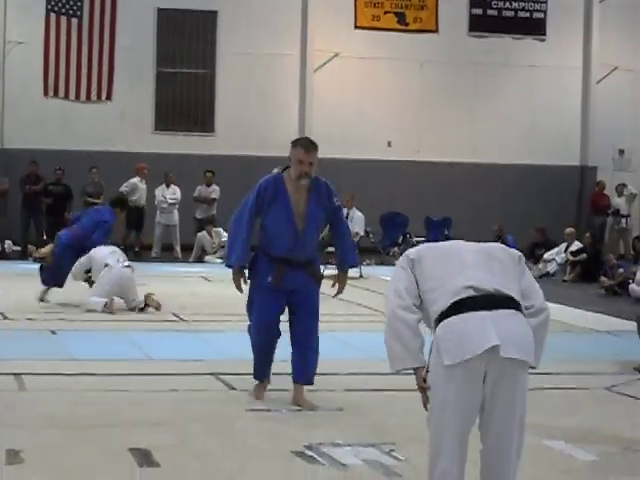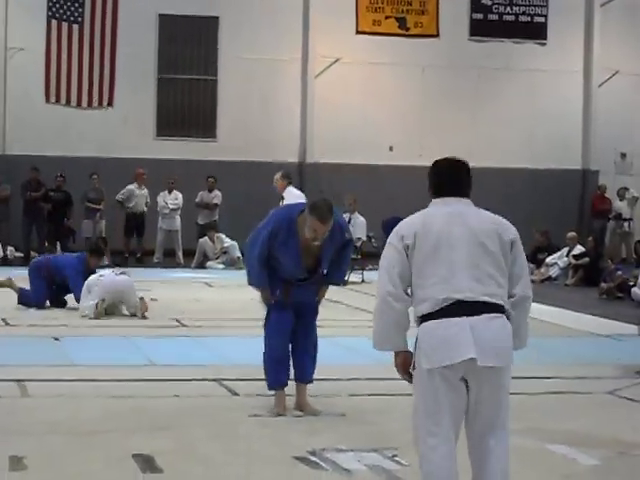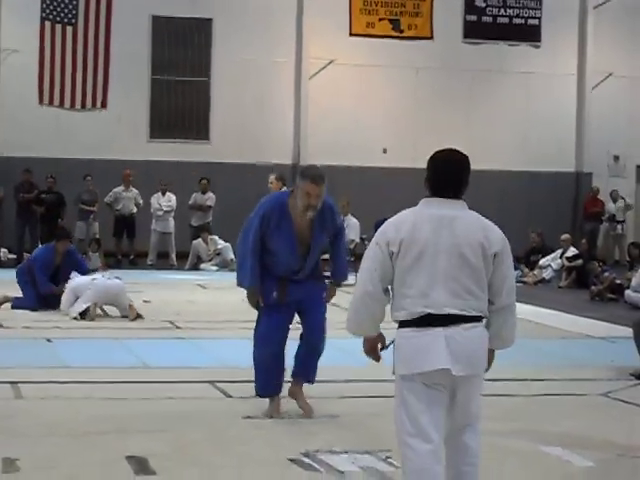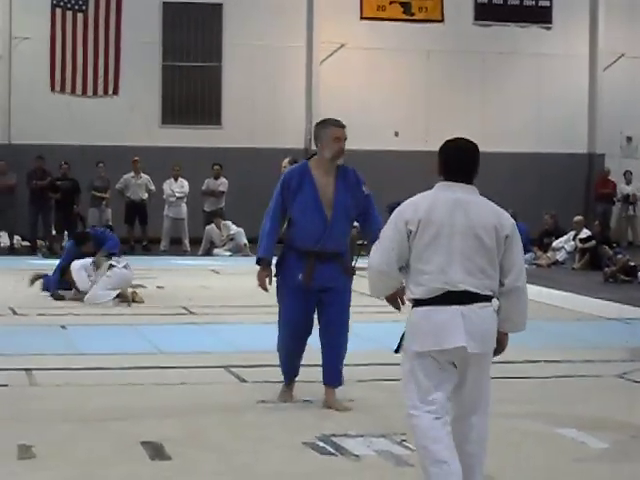
dt=0.4s
person 1, frame 1
left shoulder: (415, 256)
right shoulder: (504, 252)
left elbow: (400, 312)
right elbow: (538, 309)
left wrist: (417, 366)
right wrist: (528, 360)
left hip: (459, 333)
right hip: (513, 331)
left knee: (447, 437)
right knee: (504, 438)
person 1, frame 2
left shoulder: (409, 227)
right shoulder: (502, 226)
left elbow: (391, 293)
right elbow: (521, 293)
left wrist: (399, 347)
right wrist: (509, 341)
left hip: (441, 337)
right hip: (493, 333)
left knee: (436, 436)
right knee: (491, 432)
person 1, frame 3
left shoulder: (397, 227)
right shoulder: (489, 232)
left elbow: (369, 289)
right elbow: (504, 298)
left wrist: (369, 331)
right wrist: (492, 343)
left hip: (418, 344)
right hip: (469, 342)
left knee: (420, 441)
right knee: (465, 430)
person 1, frame 4
left shoulder: (413, 208)
right shoulder: (499, 217)
left elbow: (381, 265)
right elbow: (514, 282)
left wrist: (390, 287)
right wrist: (505, 326)
left hip: (431, 321)
right hip: (478, 321)
left knee: (427, 412)
right knee: (472, 412)
person 2, frame 1
left shoulder: (324, 191)
right shoulder: (268, 187)
left elbow: (340, 229)
right elbow: (242, 222)
left wrist: (343, 268)
right wrist: (238, 264)
left hip: (306, 272)
right hip: (270, 269)
left knee: (306, 332)
right knee: (263, 327)
left ankle: (299, 391)
right ankle: (262, 379)
person 2, frame 2
left shoulder: (339, 227)
right shoulder: (279, 221)
left elbow: (344, 251)
right elbow: (254, 251)
left wrist: (330, 282)
right wrist: (262, 286)
left hip: (311, 285)
right hip: (279, 283)
left knee: (305, 336)
right knee: (277, 336)
left ankle: (301, 396)
right ankle: (279, 396)
person 2, frame 3
left shoulder: (329, 211)
right shoulder: (270, 207)
left elbow: (337, 244)
right elbow: (248, 246)
left wrist: (336, 280)
right wrist: (251, 286)
left hip: (309, 284)
right hip: (274, 284)
left knee: (315, 336)
right knee: (269, 341)
left ankle: (298, 387)
right ankle: (273, 398)
person 2, frame 4
left shoulder: (352, 179)
right shoulder: (294, 177)
left elbow: (370, 220)
right elbow: (273, 219)
right wrist: (264, 262)
left hip: (336, 268)
right hip: (298, 266)
left knee: (336, 331)
right knee: (292, 330)
left ankle: (330, 393)
right ankle: (289, 381)
